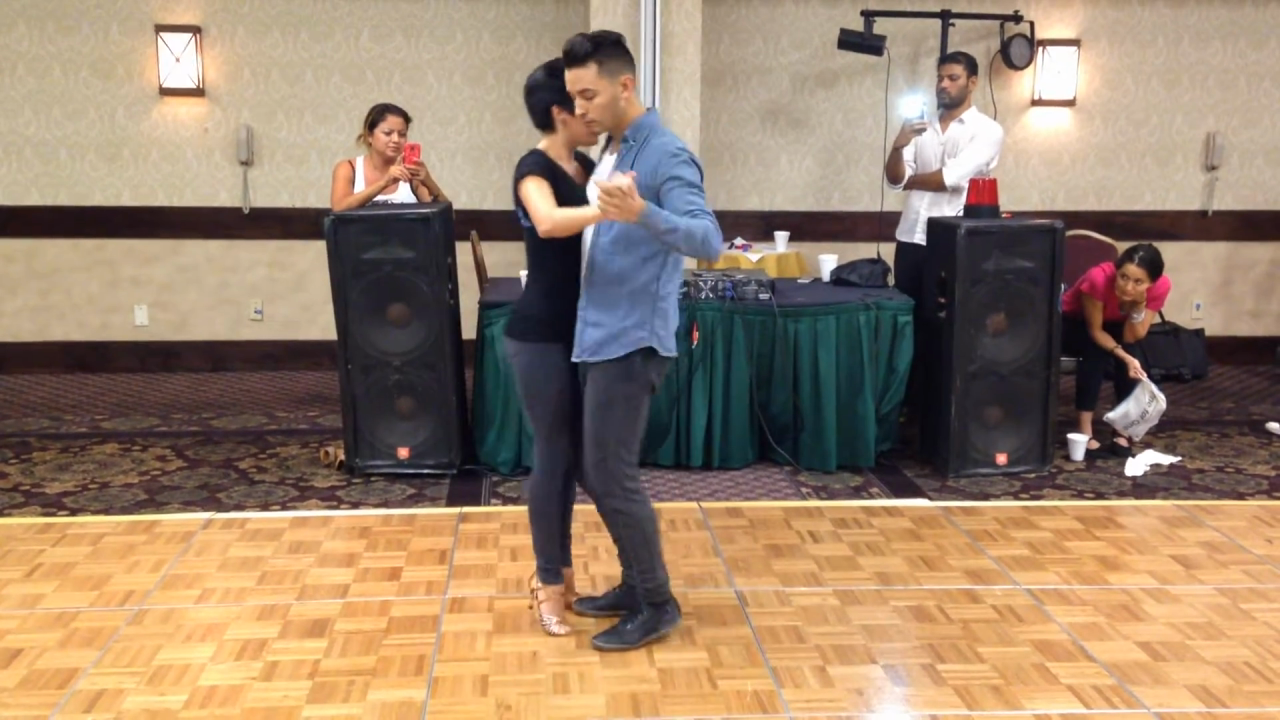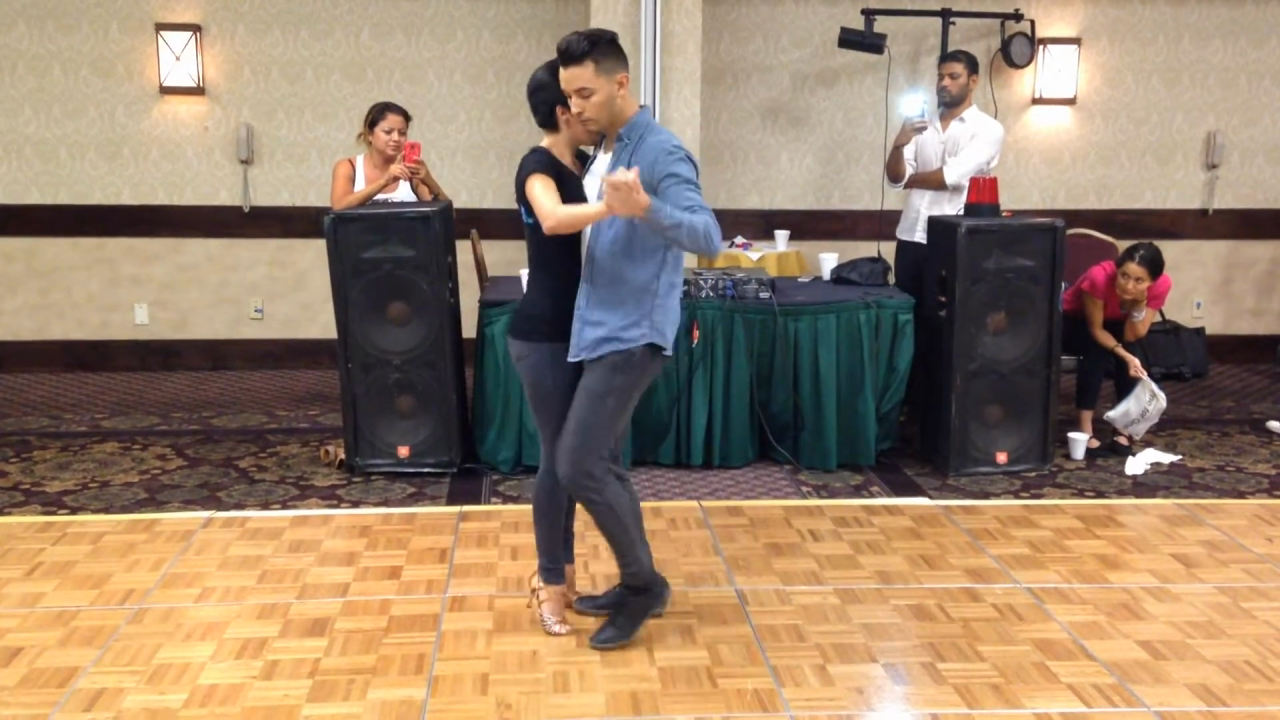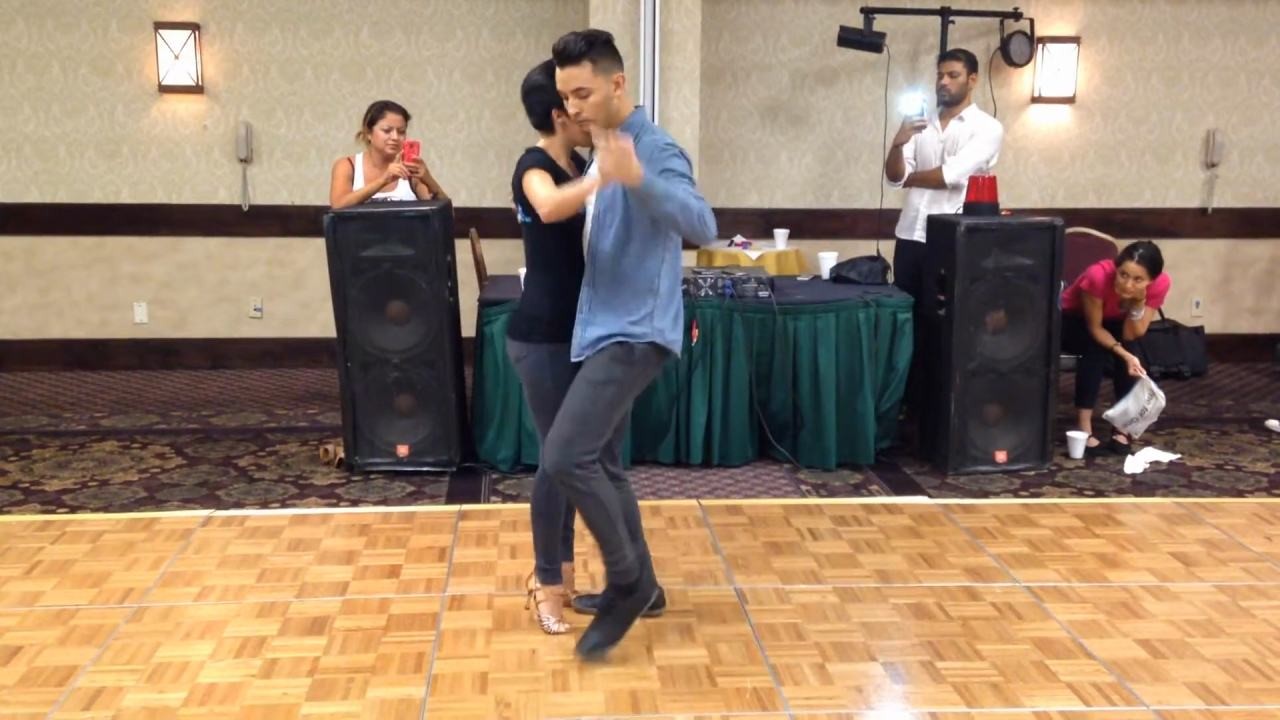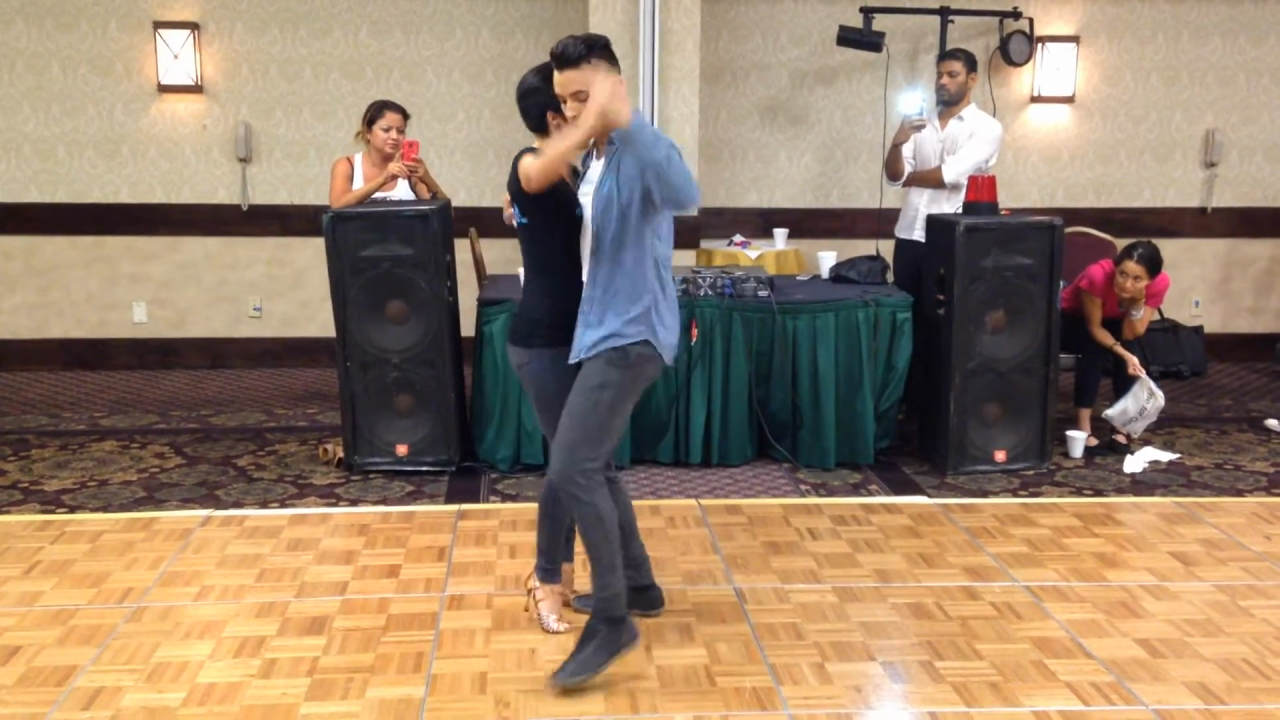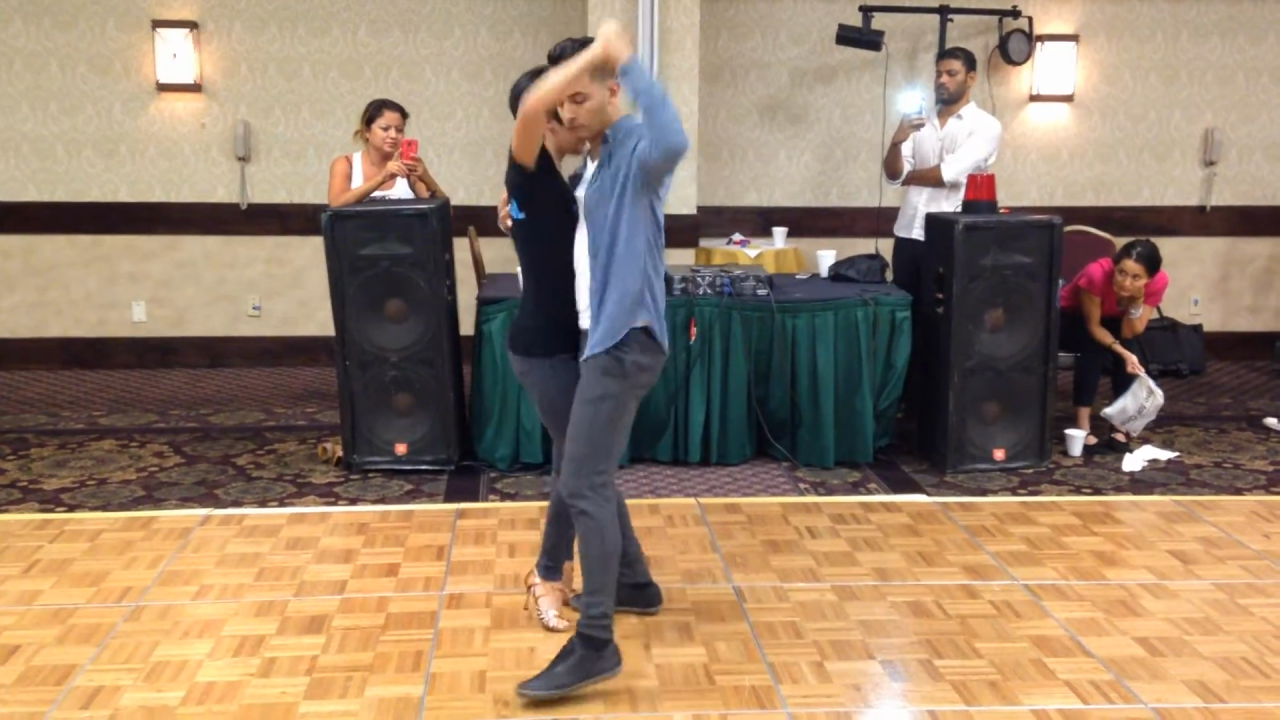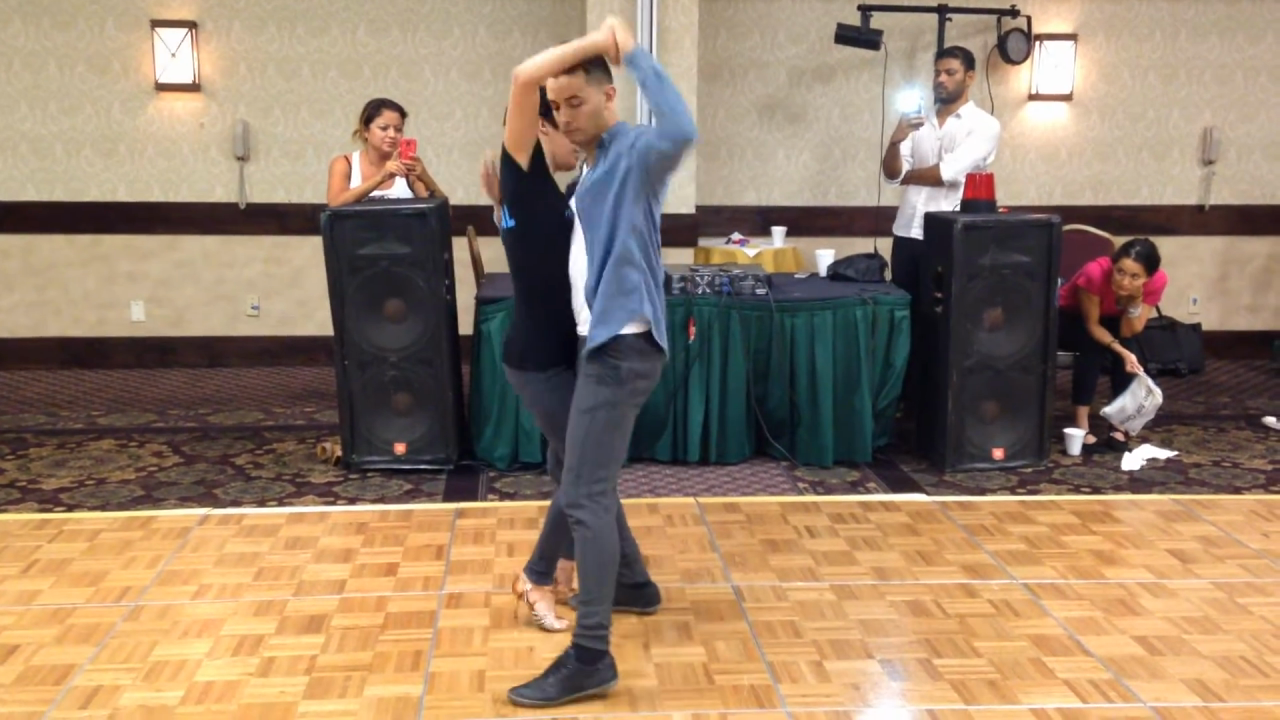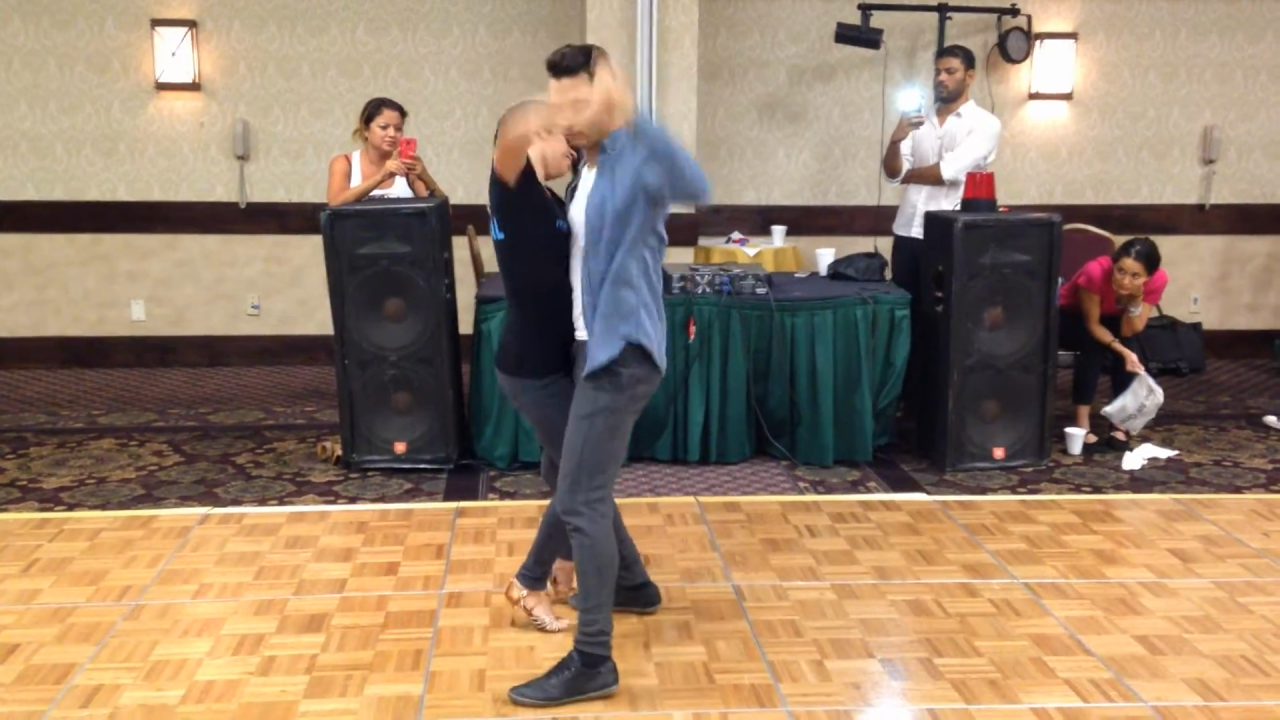
dt=0.1s
person 1, frame 1
left shoulder: (666, 156)
right shoulder: (611, 151)
left elbow: (708, 241)
left wrist: (642, 215)
left hip: (633, 341)
right hip: (600, 336)
left knee: (613, 475)
right knee: (597, 471)
left ankle: (657, 603)
right ankle: (638, 584)
person 1, frame 2
left shoulder: (663, 154)
right shoulder: (612, 152)
left elbow: (709, 239)
left wrist: (645, 208)
left hip: (631, 336)
right hip: (598, 329)
left knee: (579, 461)
right knee: (597, 463)
left ankle: (640, 581)
right ankle: (639, 582)
person 1, frame 3
left shoulder: (658, 150)
right shoulder: (604, 149)
left elbow: (702, 227)
left wrist: (638, 179)
left hip: (634, 333)
right hip: (601, 327)
left knee: (565, 457)
right knee: (599, 463)
left ankle: (627, 582)
right ankle: (639, 584)
person 1, frame 4
left shoulder: (644, 152)
right shoulder: (596, 160)
left elbow: (686, 195)
left wrist: (630, 118)
left hip: (629, 337)
right hip: (600, 333)
left knee: (570, 469)
right knee: (594, 468)
left ankle: (612, 620)
right ankle: (636, 586)
person 1, frame 5
left shoulder: (638, 148)
right shoulder: (593, 161)
left elbow: (676, 141)
left wrist: (628, 60)
left hip: (626, 338)
right hip: (601, 335)
left knee: (581, 483)
right knee: (593, 474)
left ankle: (595, 643)
right ankle: (634, 583)
person 1, frame 6
left shoulder: (636, 151)
right shoulder: (590, 167)
left elbow: (681, 131)
left wrist: (633, 53)
left hip: (624, 343)
right hip: (599, 341)
left knee: (582, 493)
right knee: (588, 479)
left ankle: (591, 658)
right ankle: (632, 583)
person 1, frame 7
left shoulder: (639, 164)
right shoulder: (585, 171)
left elbow: (694, 185)
left wrist: (631, 120)
left hip: (623, 354)
right hip: (596, 350)
left knee: (579, 500)
right knee: (583, 485)
left ankle: (592, 661)
right ankle: (633, 583)
person 2, frame 1
left shoulder: (585, 167)
right shoulder: (534, 169)
right elbow: (549, 223)
right wrist: (607, 208)
left hip: (572, 333)
right hip: (536, 336)
left knee: (574, 452)
right knee: (553, 456)
left ankle: (559, 568)
right ankle: (547, 582)
person 2, frame 2
left shoulder: (582, 166)
right shoulder: (537, 166)
right elbow: (554, 222)
right wrist: (611, 203)
left hip: (573, 332)
right hip: (541, 335)
right knee: (559, 457)
left ankle: (560, 568)
right ankle: (549, 582)
person 2, frame 3
left shoulder: (575, 165)
right shoulder: (534, 165)
right elbow: (550, 208)
right wrist: (606, 176)
left hip: (571, 332)
right hip: (539, 336)
left ankle: (559, 567)
right ankle: (547, 582)
person 2, frame 4
left shoulder: (565, 171)
right shoulder: (532, 166)
right elbow: (538, 176)
left hip: (565, 336)
right hip: (541, 339)
left ankle: (559, 568)
right ankle: (547, 580)
person 2, frame 5
left shoulder: (554, 175)
right shoulder: (529, 165)
right elbow: (530, 105)
left hip: (563, 341)
right hip: (543, 347)
left ankle: (560, 566)
right ankle: (548, 576)
person 2, frame 6
left shoulder: (548, 189)
right shoulder: (521, 169)
right elbow: (523, 77)
left hip: (558, 352)
right hip: (539, 360)
left knee: (572, 464)
left ankle: (564, 566)
right ankle: (537, 578)
person 2, frame 7
left shoulder: (542, 196)
right shoulder: (512, 182)
right elbow: (515, 130)
left hip: (551, 358)
right hip: (533, 367)
left knee: (565, 467)
left ankle: (564, 565)
right ankle: (531, 583)
person 3, frame 1
left shoulder: (987, 130)
right shoulder: (922, 125)
left elbow: (952, 177)
right elbow: (894, 179)
left wrist: (909, 180)
right wrist: (898, 146)
right hip: (911, 238)
right ankle: (910, 396)
person 3, frame 2
left shoulder: (988, 128)
right shoulder: (922, 124)
left elbow: (952, 177)
right elbow: (894, 178)
left wrist: (910, 179)
right wrist: (898, 145)
right hip: (911, 237)
right ankle: (910, 395)
person 3, frame 3
left shoulder: (987, 127)
right shoulder: (922, 123)
left elbow: (951, 175)
right elbow: (894, 177)
left wrist: (910, 178)
right wrist: (897, 143)
right hip: (910, 235)
right ankle: (909, 393)
person 3, frame 4
left shoulder: (986, 127)
right shoulder: (921, 122)
left elbow: (951, 175)
right elbow: (893, 176)
left wrist: (910, 177)
right wrist: (897, 143)
right hip: (910, 235)
right ankle: (909, 393)
person 3, frame 5
left shoulder: (985, 125)
right shoulder: (920, 121)
left elbow: (950, 173)
right elbow: (892, 174)
left wrist: (909, 176)
right wrist: (896, 142)
right hip: (909, 233)
right knee: (906, 314)
right ankle: (907, 392)
person 3, frame 6
left shoulder: (984, 125)
right shoulder: (919, 119)
left elbow: (949, 173)
right elbow: (891, 174)
left wrist: (907, 175)
right wrist: (895, 141)
right hip: (908, 232)
right ankle: (907, 392)
person 3, frame 7
left shoulder: (984, 123)
right shoulder: (919, 119)
left elbow: (949, 171)
right elbow: (892, 173)
left wrist: (907, 174)
right wrist: (895, 140)
right hip: (908, 231)
right knee: (905, 313)
right ankle: (908, 391)
person 4, frame 1
left shoulder: (1161, 286)
right shoulder: (1099, 278)
left elbow: (1131, 338)
right elbow: (1094, 330)
left wrist: (1139, 305)
right wrist: (1125, 357)
left hip: (1114, 326)
right hip: (1073, 324)
left knee: (1131, 349)
right knee: (1097, 350)
left ankle: (1123, 429)
right ankle: (1084, 432)
person 4, frame 2
left shoulder: (1161, 285)
right shoulder: (1099, 277)
left elbow: (1132, 337)
right elbow: (1095, 329)
left wrist: (1139, 303)
right wrist: (1125, 356)
left hip: (1114, 324)
right hip: (1073, 323)
left knee: (1131, 348)
right knee: (1097, 348)
right ankle: (1085, 430)
person 4, frame 3
left shoulder: (1160, 284)
right shoulder: (1098, 276)
left elbow: (1131, 336)
right elbow: (1094, 328)
left wrist: (1138, 303)
right wrist: (1124, 355)
left hip: (1114, 323)
right hip: (1072, 322)
left knee: (1130, 346)
right knee: (1096, 347)
right ankle: (1084, 429)
person 4, frame 4
left shoulder: (1159, 283)
right shoulder: (1097, 275)
left elbow: (1130, 335)
right elbow: (1093, 327)
left wrist: (1138, 302)
right wrist: (1123, 354)
left hip: (1113, 323)
right hip: (1071, 321)
left knee: (1128, 346)
right knee: (1095, 347)
left ankle: (1121, 427)
right ankle: (1083, 429)
person 4, frame 5
left shoulder: (1158, 282)
right shoulder: (1096, 274)
left elbow: (1129, 333)
right elbow: (1092, 326)
left wrist: (1137, 301)
right wrist: (1122, 353)
left hip: (1112, 321)
right hip: (1070, 320)
left knee: (1128, 344)
right knee: (1094, 346)
left ankle: (1120, 426)
right ankle: (1082, 427)
person 4, frame 6
left shoulder: (1157, 281)
right shoulder: (1095, 273)
left elbow: (1128, 333)
right elbow: (1091, 325)
left wrist: (1136, 300)
right wrist: (1121, 351)
left hip: (1110, 321)
right hip: (1070, 319)
left knee: (1127, 344)
right knee: (1093, 345)
right ankle: (1081, 427)
person 4, frame 7
left shoulder: (1158, 280)
right shoulder: (1095, 272)
left elbow: (1129, 332)
right elbow: (1092, 324)
left wrist: (1136, 299)
right wrist: (1122, 351)
left hip: (1111, 320)
right hip: (1070, 318)
left knee: (1127, 343)
right knee: (1094, 344)
right ankle: (1082, 426)
